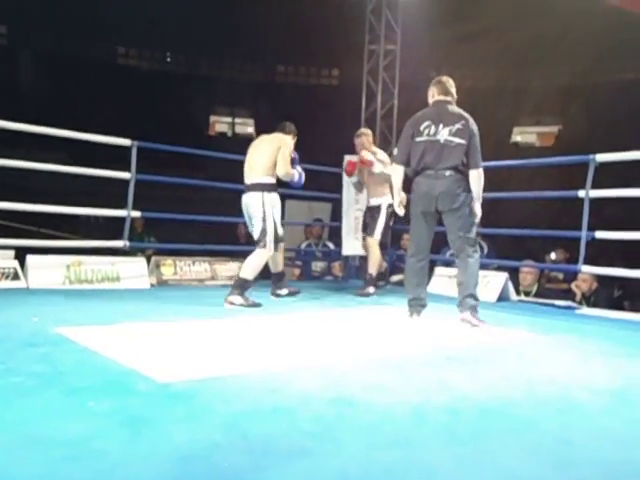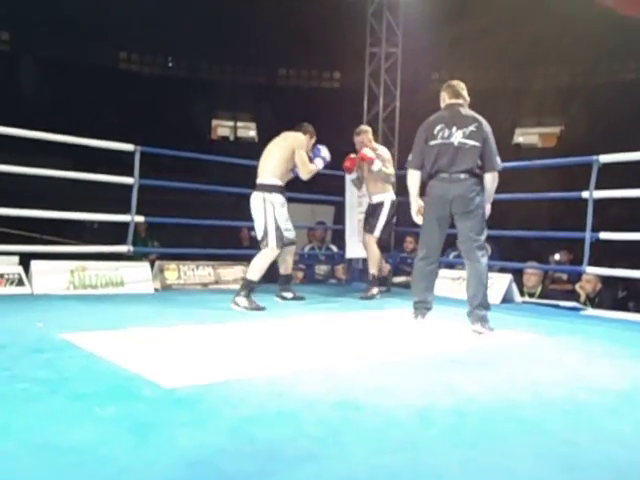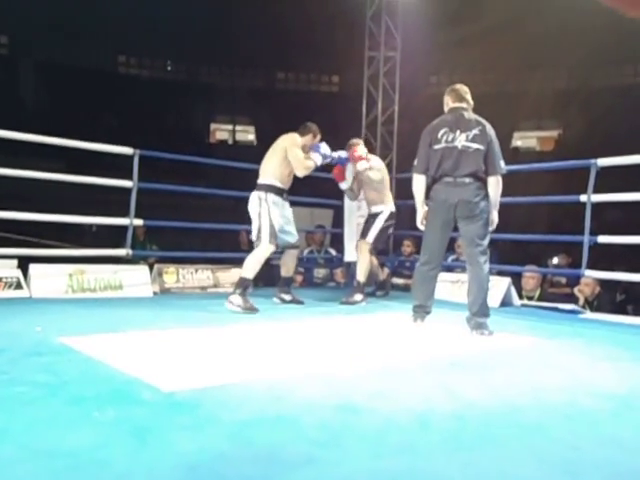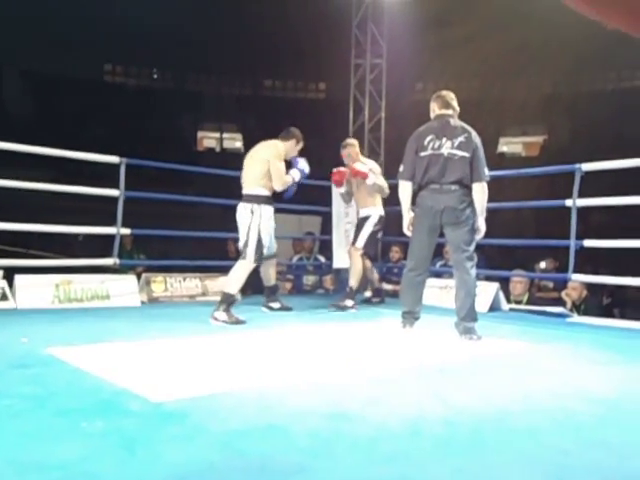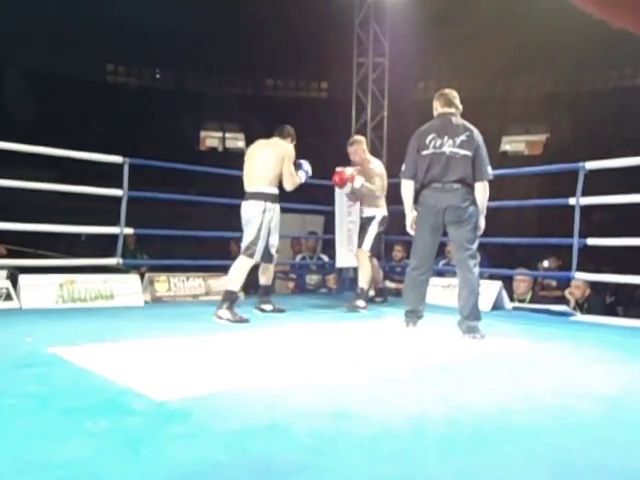
dt=0.3s
person 1, frame 1
left shoulder: (417, 120)
right shoulder: (466, 121)
left elbow: (399, 162)
right elbow: (475, 167)
right wrist: (477, 200)
left hip: (423, 186)
right hip: (455, 187)
left knee: (418, 249)
right knee: (466, 248)
left ankle: (415, 307)
right ankle: (468, 305)
person 1, frame 2
left shoulder: (430, 124)
right shoulder: (480, 124)
left elbow: (414, 168)
right elbow: (491, 170)
left wrist: (415, 199)
right wrist: (487, 200)
left hip: (437, 189)
right hip: (469, 190)
left knee: (427, 252)
right knee: (475, 253)
left ankle: (420, 310)
right ankle: (478, 316)
person 1, frame 3
left shoulder: (434, 128)
right shoulder: (484, 128)
left elbow: (420, 173)
right elbow: (495, 175)
left wrist: (420, 205)
right wrist: (494, 207)
left hip: (441, 194)
right hip: (473, 195)
left knee: (429, 257)
right knee: (477, 258)
left ankle: (419, 313)
right ankle: (478, 321)
person 1, frame 4
left shoulder: (420, 135)
right shoulder: (469, 135)
left elbow: (406, 179)
right elbow: (479, 181)
left wrist: (406, 211)
right wrist: (480, 215)
left hip: (427, 201)
right hip: (459, 202)
left knee: (416, 263)
right knee: (464, 264)
left ankle: (408, 319)
right ankle: (467, 326)
person 1, frame 5
left shoulder: (422, 134)
right shoulder: (471, 133)
left elbow: (408, 178)
right elbow: (481, 181)
left wrist: (409, 210)
right wrist: (481, 213)
left hip: (429, 200)
right hip: (461, 200)
left knee: (420, 261)
right knee: (467, 262)
left ankle: (412, 318)
right ankle: (470, 324)
person 2, frame 1
left shoulder: (261, 140)
right shoulder: (285, 140)
right elbow: (283, 172)
left wrist: (287, 164)
right wrist: (295, 174)
left hip: (251, 195)
right hip: (264, 196)
left knee: (277, 241)
right knee: (266, 247)
left ankle: (279, 287)
right ankle: (235, 293)
person 2, frame 2
left shoulder: (282, 140)
right shoulder: (297, 138)
right elbow: (306, 173)
left wrist: (295, 169)
right wrist: (320, 161)
left hip: (270, 196)
right hip: (268, 197)
left knee: (289, 243)
right knee: (272, 248)
left ankle: (285, 290)
right ankle: (242, 295)
person 2, frame 3
left shoulder: (294, 145)
right shoulder: (291, 140)
left elbow: (302, 163)
right elbow: (301, 171)
left wrist: (330, 156)
right wrist: (316, 158)
left hip: (279, 200)
right hip: (266, 197)
left knee: (292, 245)
right knee: (266, 246)
left ankle: (283, 292)
right ankle: (238, 294)
person 2, frame 4
left shoulder: (266, 147)
right shoulder: (276, 148)
right elbow: (279, 184)
right wrist: (296, 174)
left hip: (258, 207)
right hip: (256, 207)
left knee: (269, 254)
right knee: (249, 259)
left ankle: (271, 300)
right ankle: (221, 310)
person 2, frame 5
left shoulder: (256, 146)
right shoulder: (286, 147)
right elbow: (289, 185)
right wrist: (302, 175)
left hip: (253, 203)
right hip: (264, 205)
left knee: (269, 253)
right knee: (249, 255)
left ankle: (264, 301)
right ankle: (224, 307)
person 3, frame 1
left shoulder: (380, 157)
right shoulder: (362, 159)
left elbow: (393, 177)
right elbow: (359, 187)
left wrist: (372, 164)
right wrist: (352, 174)
left hip: (383, 205)
right hip: (371, 205)
left knee: (372, 241)
right knee: (367, 243)
left ankle: (370, 284)
right ankle: (380, 275)
person 3, frame 2
left shoulder: (382, 153)
right shoulder: (363, 157)
left elbow: (391, 179)
right elbow: (358, 185)
left wrist: (374, 163)
right wrist: (350, 171)
left hip: (385, 202)
right hip: (373, 203)
left knee: (370, 239)
right knee: (367, 241)
left ankle: (373, 285)
right ankle: (383, 279)
person 3, frame 3
left shoulder: (374, 163)
right shoulder: (360, 167)
left elbow: (376, 181)
right elbow: (353, 196)
left wrist: (361, 162)
right wrist: (342, 181)
left hip: (385, 212)
right hip: (374, 213)
left knee: (363, 246)
right knee: (365, 249)
left ankle: (358, 292)
right ankle: (382, 284)
person 3, frame 4
left shoulder: (370, 166)
right shoulder: (351, 172)
left elbow: (385, 191)
right elbow: (348, 199)
left wrist: (366, 176)
right wrist: (339, 185)
left hip: (373, 216)
right hip: (363, 217)
left knee: (355, 251)
right knee: (364, 256)
left ankle: (350, 298)
right ankle: (377, 293)
person 3, frame 5
left shoulder: (375, 167)
right shoulder: (360, 168)
left elbow: (376, 193)
right elbow: (355, 198)
left wrist: (357, 179)
right wrist: (344, 185)
left hip: (376, 216)
right hip: (367, 216)
left knee: (363, 253)
right knee: (371, 256)
left ankle: (361, 299)
right ankle: (380, 293)
